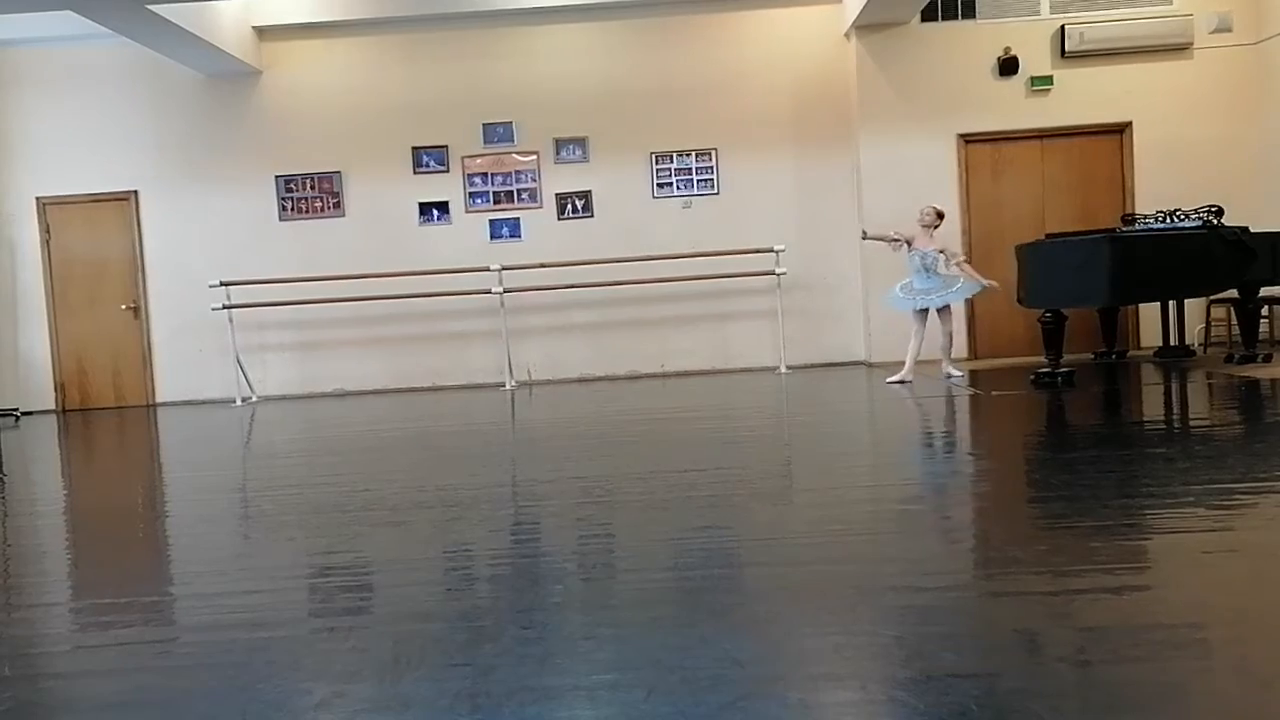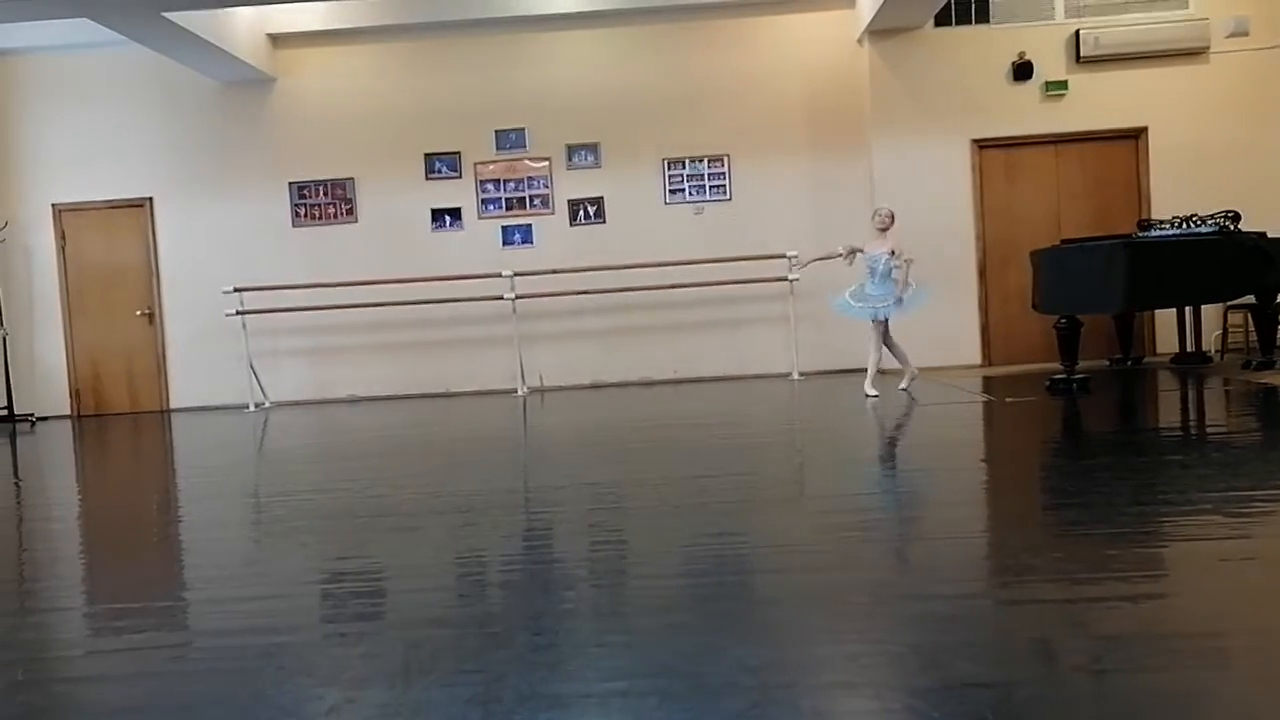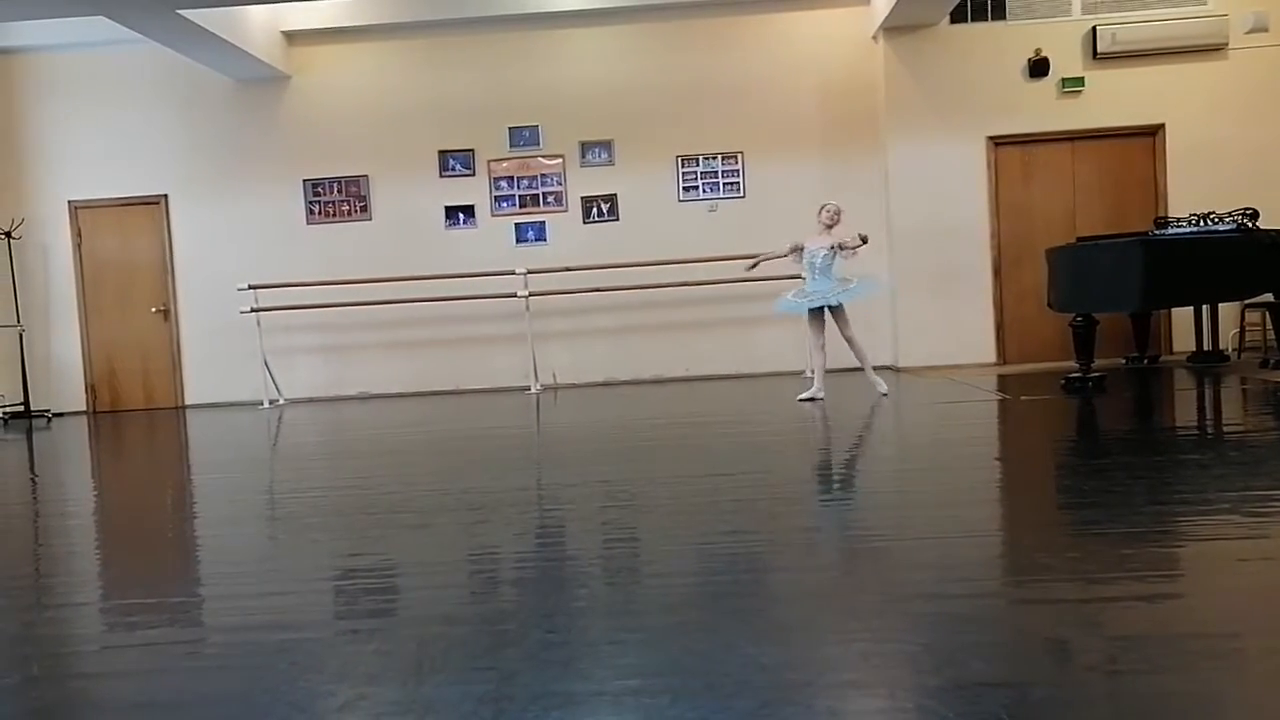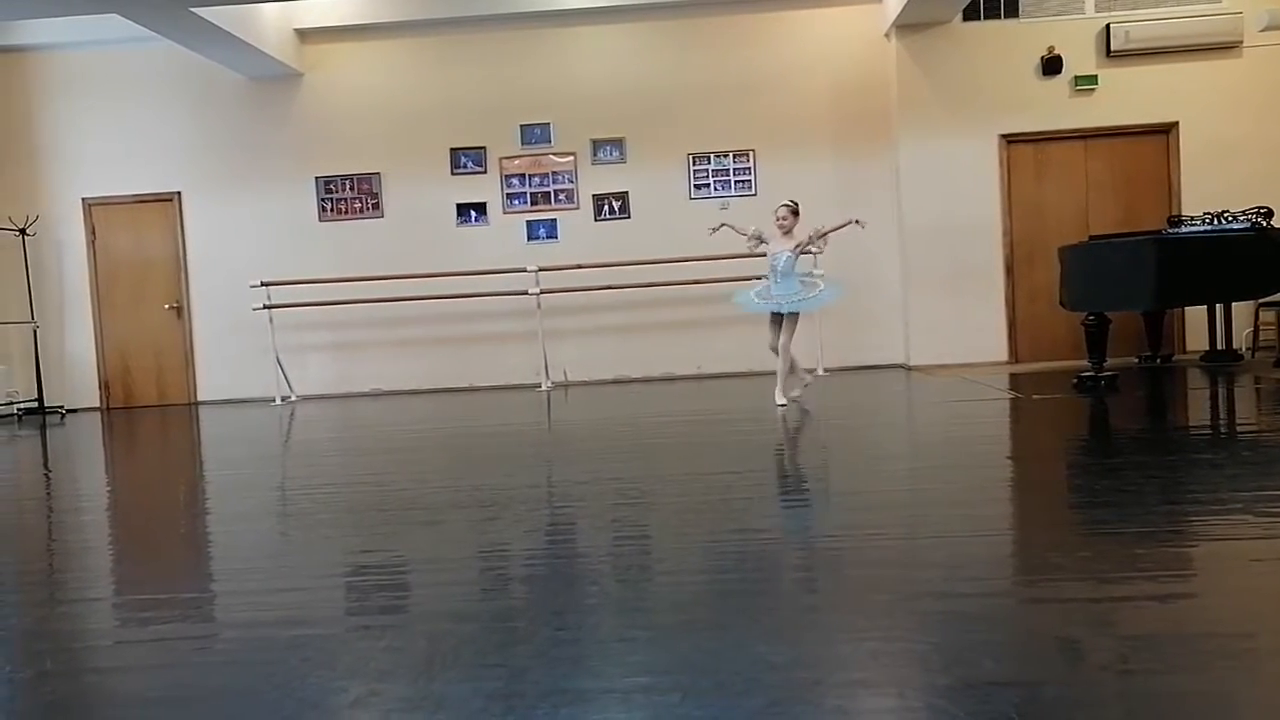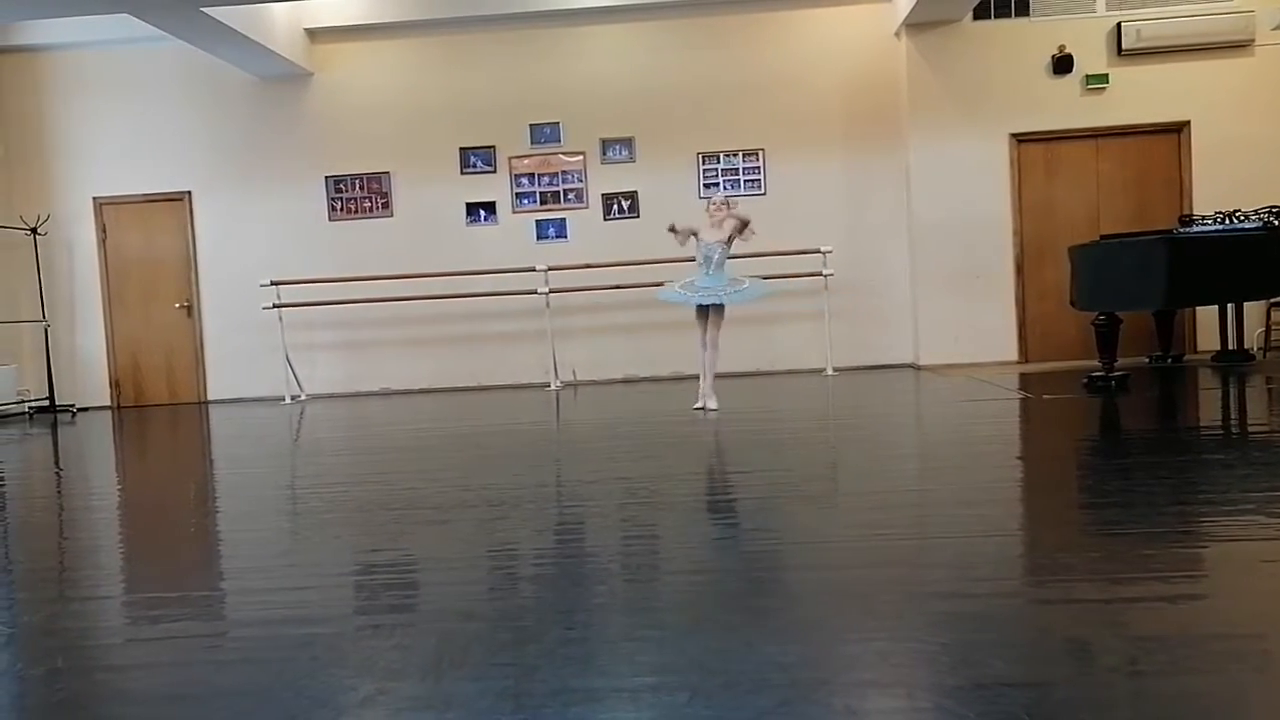
dt=1s
person 1, frame 1
left shoulder: (938, 245)
right shoulder: (912, 239)
left elbow: (960, 264)
right elbow: (890, 238)
left wrist: (982, 280)
right wrist: (869, 236)
left hip: (939, 288)
right hip: (918, 290)
left knee: (947, 329)
right knee: (918, 331)
left ankle: (947, 365)
right ankle: (908, 371)
person 1, frame 2
left shoulder: (892, 245)
right shoulder: (866, 246)
left elbow: (905, 264)
right elbow: (838, 253)
left wrist: (902, 289)
right wrist: (811, 260)
left hip: (885, 295)
right hip: (868, 295)
left knee: (877, 338)
right knee: (884, 337)
left ankle: (869, 382)
right ankle: (909, 370)
person 1, frame 3
left shoulder: (834, 241)
right shoulder: (808, 243)
left elbow: (849, 246)
right elbow: (786, 252)
left wrist: (862, 242)
right wrist: (760, 259)
left hip: (831, 291)
right hip: (811, 294)
left knee: (848, 335)
right knee: (817, 342)
left ankle: (872, 376)
right ankle: (818, 387)
person 1, frame 4
left shoulder: (798, 243)
right shoulder: (771, 241)
left elbow: (825, 232)
right elbow: (746, 233)
left wrist: (850, 222)
right wrist: (724, 225)
left hip: (793, 296)
right hip: (774, 297)
left knee: (783, 343)
right knee: (774, 343)
left ankle: (781, 391)
right ankle: (802, 376)
person 1, frame 5
left shoulder: (729, 232)
right shoulder: (699, 231)
left elbow: (745, 223)
right elbow: (681, 231)
left wrist: (732, 217)
right wrist: (675, 229)
left hip: (719, 288)
right hip: (699, 287)
left knee: (712, 339)
right knee: (704, 341)
left ankle: (708, 389)
right ankle: (705, 390)
